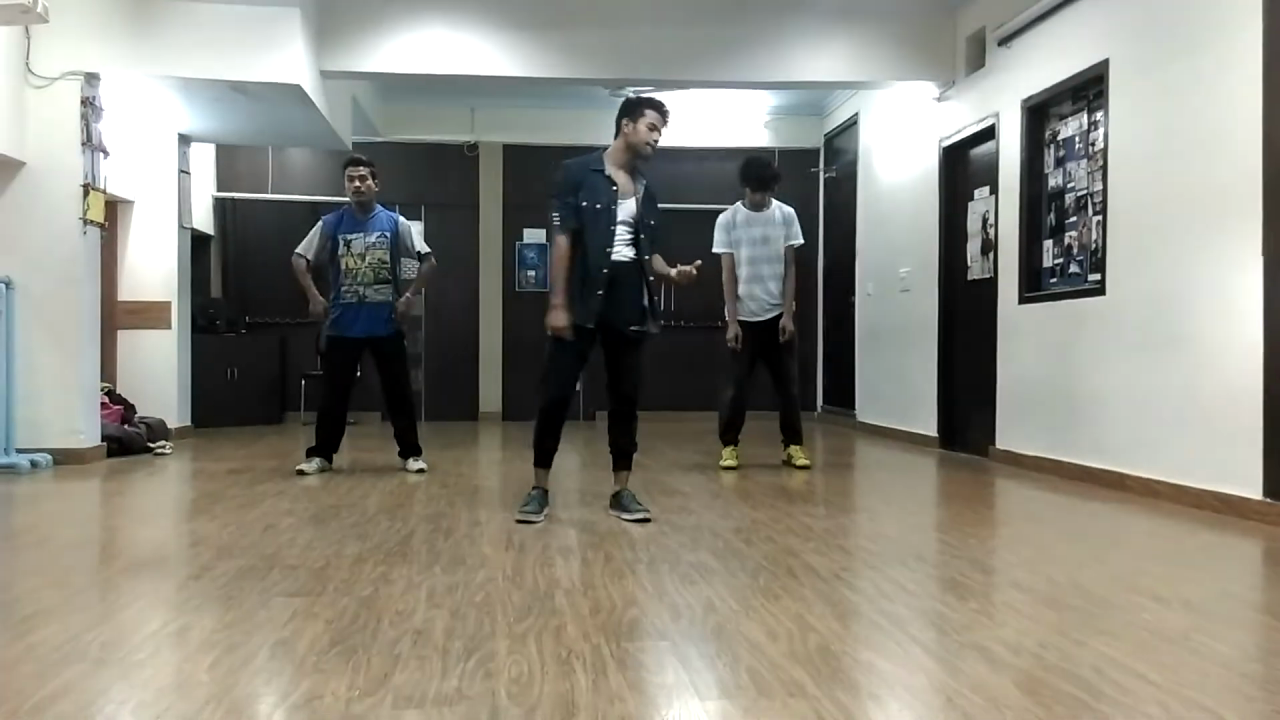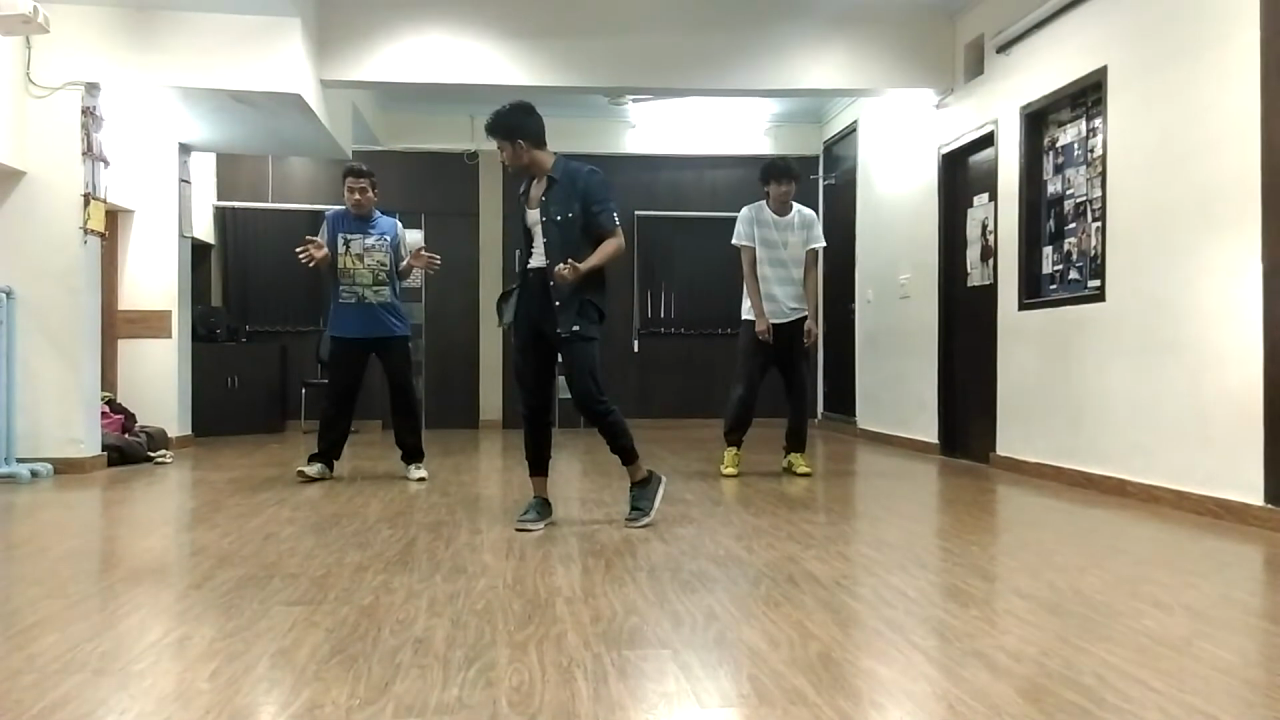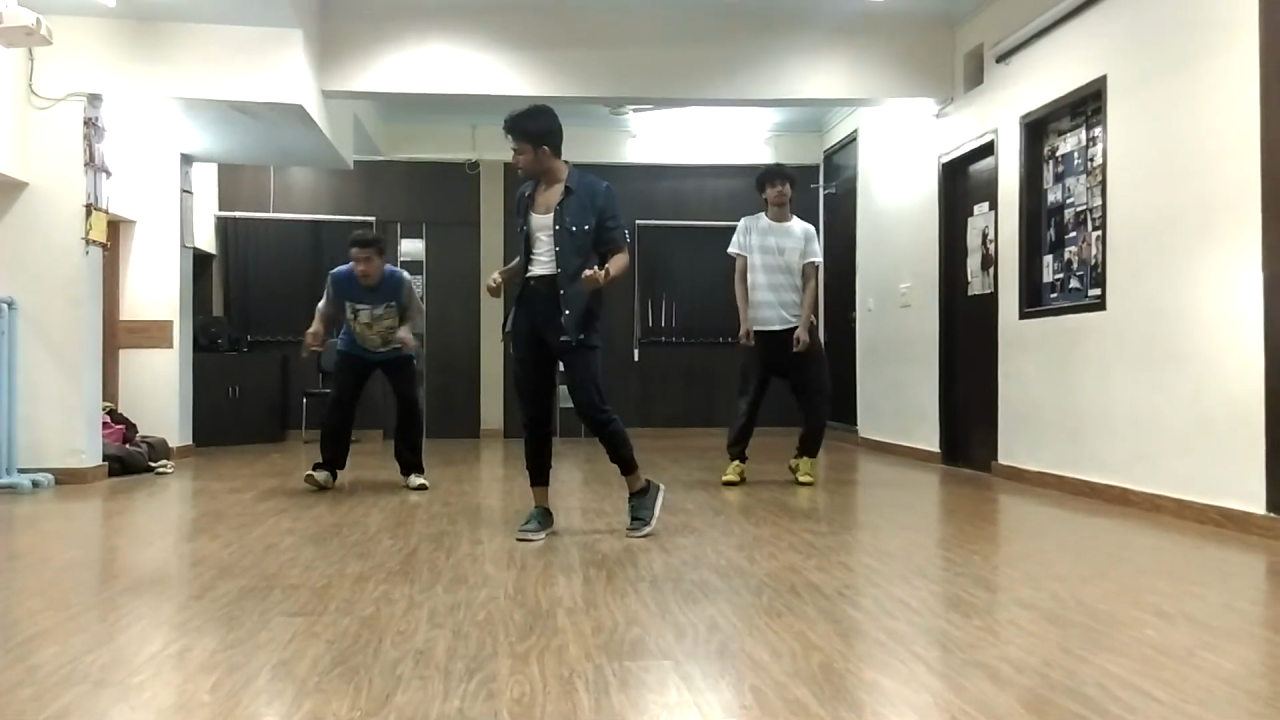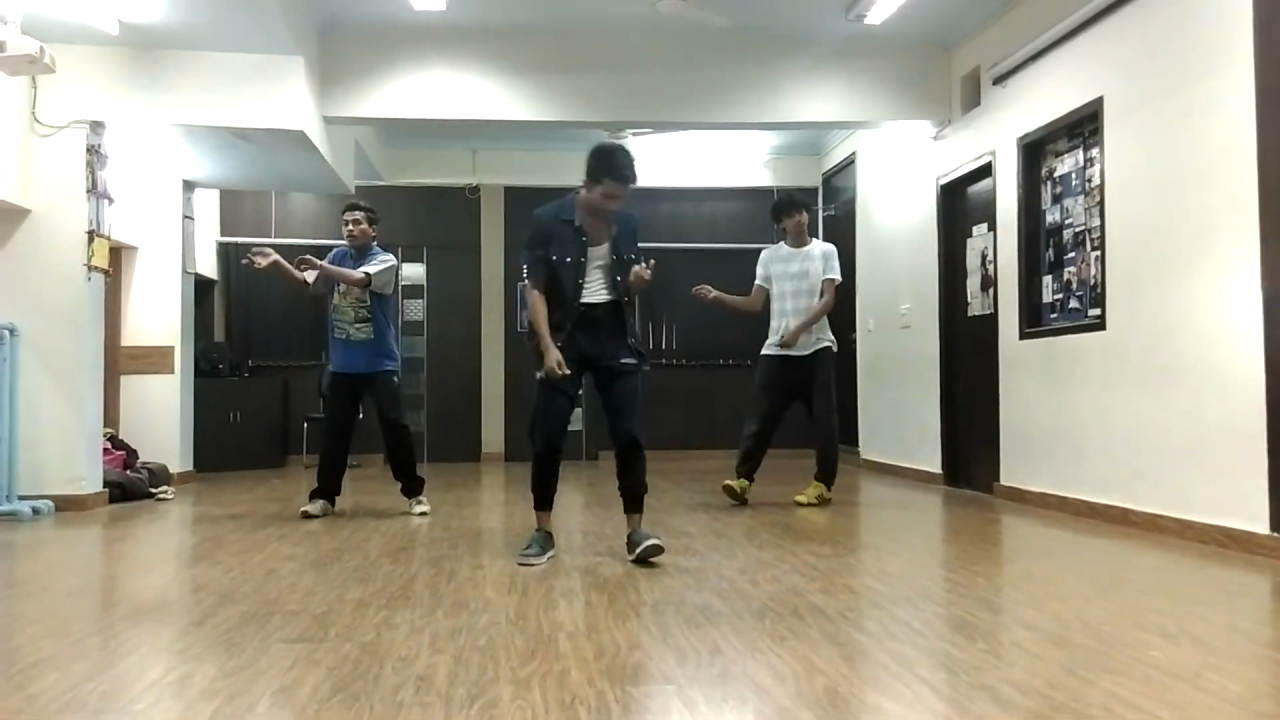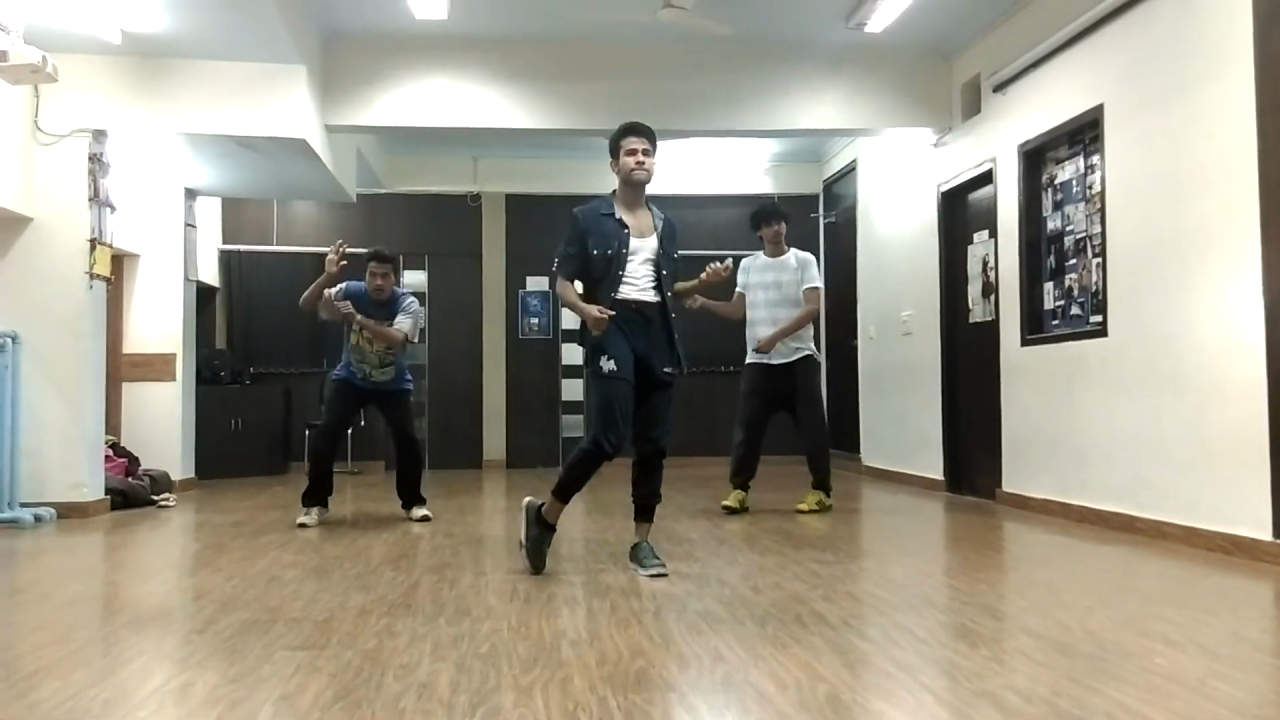
dt=1s
person 1, frame 1
left shoulder: (645, 189)
right shoulder: (577, 173)
right elbow: (561, 240)
left wrist: (670, 272)
right wrist: (557, 304)
left hip: (628, 298)
right hip: (584, 296)
left knee: (625, 397)
right knee: (556, 393)
left ankle: (621, 491)
right ankle: (539, 489)
person 1, frame 2
left shoulder: (583, 178)
right shoulder: (527, 190)
left elbow: (615, 241)
left wrist: (580, 269)
right wrist: (517, 295)
left hip: (573, 302)
right hip: (532, 300)
left knee: (588, 396)
right knee: (533, 403)
left ankle: (643, 479)
right ankle: (540, 499)
person 1, frame 3
left shoulder: (595, 192)
right shoulder: (525, 196)
left elbow: (621, 253)
left wrist: (604, 274)
right wrist: (505, 274)
left hip: (573, 309)
right hip: (529, 309)
left knee: (590, 405)
right knee: (534, 413)
left ankle: (641, 489)
right ankle: (541, 509)
person 1, frame 4
left shoulder: (626, 223)
right shoulder: (548, 221)
right elbow: (535, 290)
left wrist: (638, 281)
right wrist: (547, 346)
left hip: (613, 332)
right hip: (566, 332)
left knee: (629, 434)
right knee: (548, 437)
left ankle: (635, 530)
right ankle: (543, 532)
person 1, frame 5
left shoulder: (665, 225)
right shoulder: (588, 218)
right elbow: (562, 281)
left wrist: (700, 283)
right wrist: (584, 308)
left hip: (657, 332)
right hip: (612, 328)
left knee: (653, 444)
right knee: (609, 436)
left ankle: (641, 542)
right ankle: (544, 513)
person 2, frame 1
left shoulder: (786, 215)
right shoulder: (728, 220)
left elbow: (790, 268)
right elbow: (728, 274)
left wrist: (788, 314)
right wrist: (732, 321)
left hip: (777, 315)
right hip: (744, 317)
left knee: (787, 383)
right knee: (737, 385)
left ankle: (793, 445)
right ankle: (729, 446)
person 2, frame 2
left shoulder: (808, 218)
right shoulder: (749, 215)
left elbow: (810, 271)
right elbow: (748, 269)
left wrist: (811, 317)
right wrist: (760, 316)
left hip: (795, 318)
right hip: (757, 318)
left knee: (799, 388)
right knee: (745, 386)
left ankle: (795, 453)
right ankle: (731, 449)
person 2, frame 3
left shoulder: (806, 231)
right shoulder: (748, 226)
left elbow: (810, 282)
right elbow: (740, 277)
left wrist: (804, 325)
right wrist: (744, 320)
left hip: (796, 326)
right hip: (760, 327)
left knee: (817, 391)
right knee: (750, 396)
left ankle: (803, 458)
right ankle: (737, 460)
person 2, frame 4
left shoulder: (826, 251)
right shoulder: (769, 256)
left elbow: (828, 300)
right elbow: (755, 303)
left wrist: (798, 330)
right wrist: (717, 296)
left hip: (817, 348)
right hip: (776, 351)
left knee: (824, 419)
right knee: (760, 417)
left ankle: (823, 483)
right ankle: (743, 479)
person 2, frame 5
left shoulder: (804, 260)
right shoulder: (747, 265)
left elbow: (813, 308)
right elbow: (736, 310)
left wrist: (775, 336)
right wrist: (702, 302)
left hip: (799, 358)
right hip: (759, 361)
left knee: (813, 426)
right knee: (747, 427)
left ankle: (821, 491)
right ankle: (739, 490)
person 3, frame 1
left shoulder: (395, 223)
right shoulder: (330, 224)
left elbow: (428, 260)
right elbow: (299, 259)
left wrist: (409, 296)
right wrist: (314, 297)
left hip: (386, 324)
right hip: (342, 324)
left knee: (399, 391)
right knee: (334, 392)
left ankle: (411, 453)
right ankle: (321, 454)
person 3, frame 2
left shoulder: (393, 226)
right shoulder: (333, 220)
left elbow: (400, 273)
right elbow: (327, 267)
left wrist: (412, 263)
right wrist: (321, 256)
left hip: (390, 324)
right hip: (346, 326)
left knee: (403, 390)
right knee: (339, 393)
left ankle: (413, 459)
right ankle: (323, 460)
person 3, frame 3
left shoulder: (400, 280)
right shoulder: (339, 278)
left elbow: (414, 313)
right elbow: (326, 308)
left wrist: (406, 330)
right wrist: (317, 326)
left hip: (395, 350)
right hip: (354, 349)
left knee: (409, 401)
right knee: (340, 402)
left ankle: (412, 469)
right ankle: (327, 468)
person 3, frame 4
left shoulder: (385, 261)
right shoulder: (337, 256)
left elbow: (358, 279)
right elbow: (308, 281)
left wrist: (321, 265)
right wrist: (277, 262)
left hip: (379, 362)
right hip: (342, 363)
left knee: (394, 424)
right knee: (335, 429)
left ankle: (414, 492)
right ankle: (324, 496)
person 3, frame 5
left shoulder: (407, 303)
right shoulder: (350, 292)
left elbow: (396, 339)
right elbow: (306, 305)
left wrist: (359, 319)
right wrist: (328, 276)
left hip: (393, 384)
right hip: (350, 379)
left knee: (407, 438)
right knee: (326, 432)
left ankle: (413, 501)
right ankle: (315, 503)
